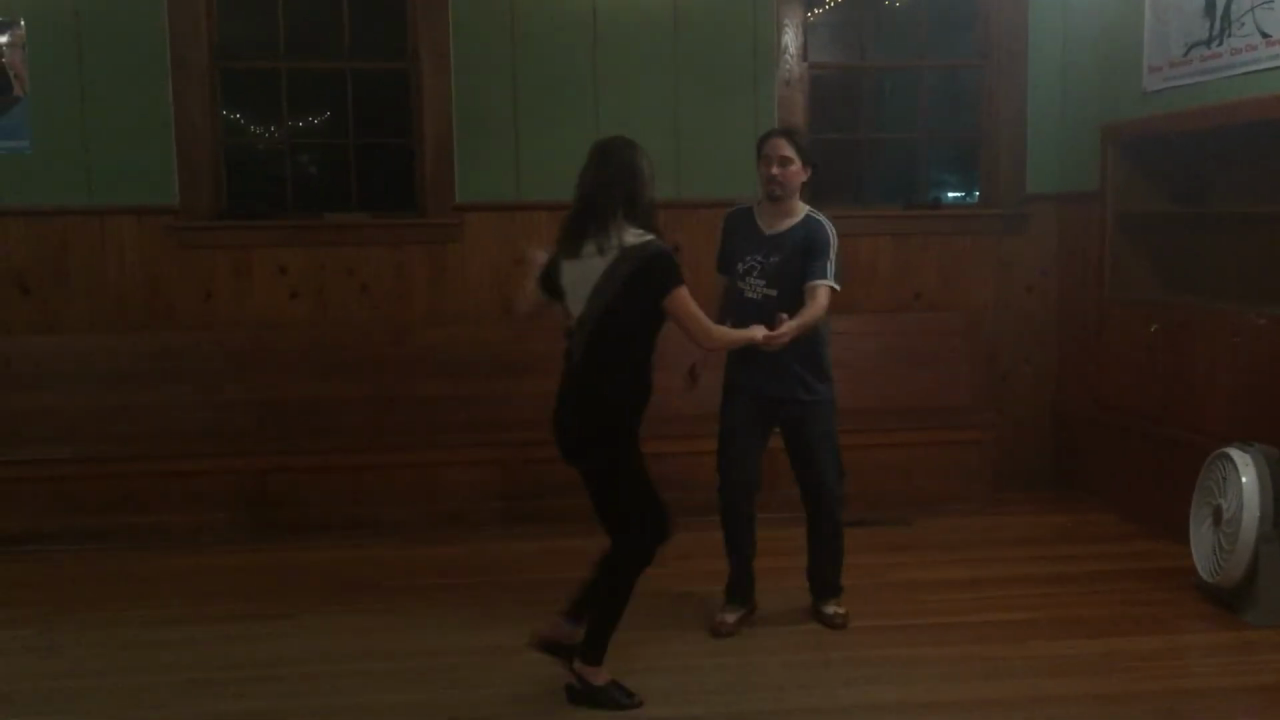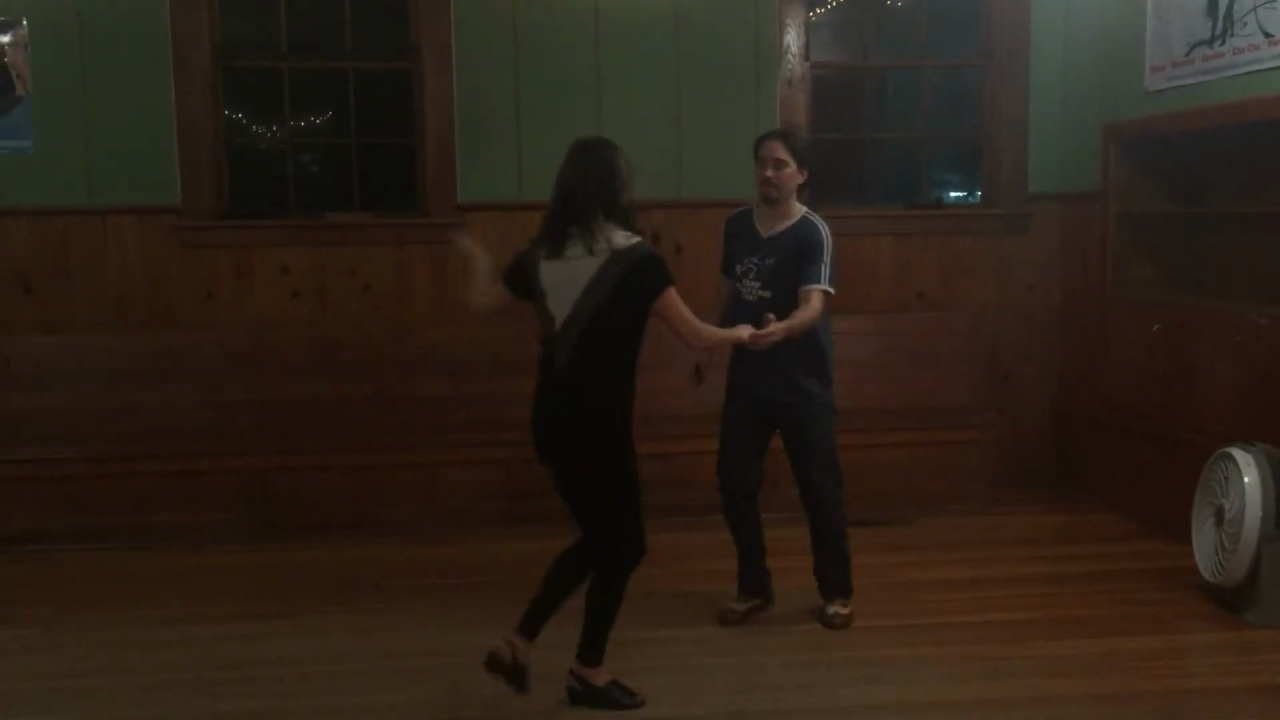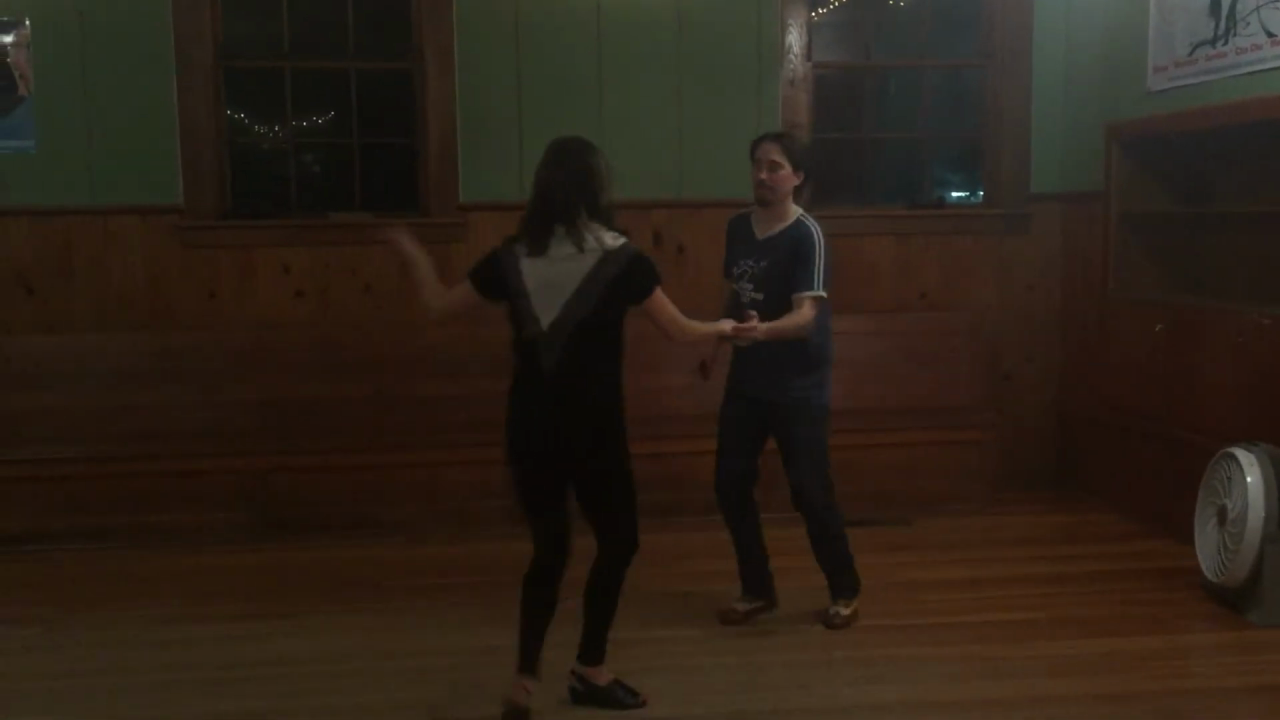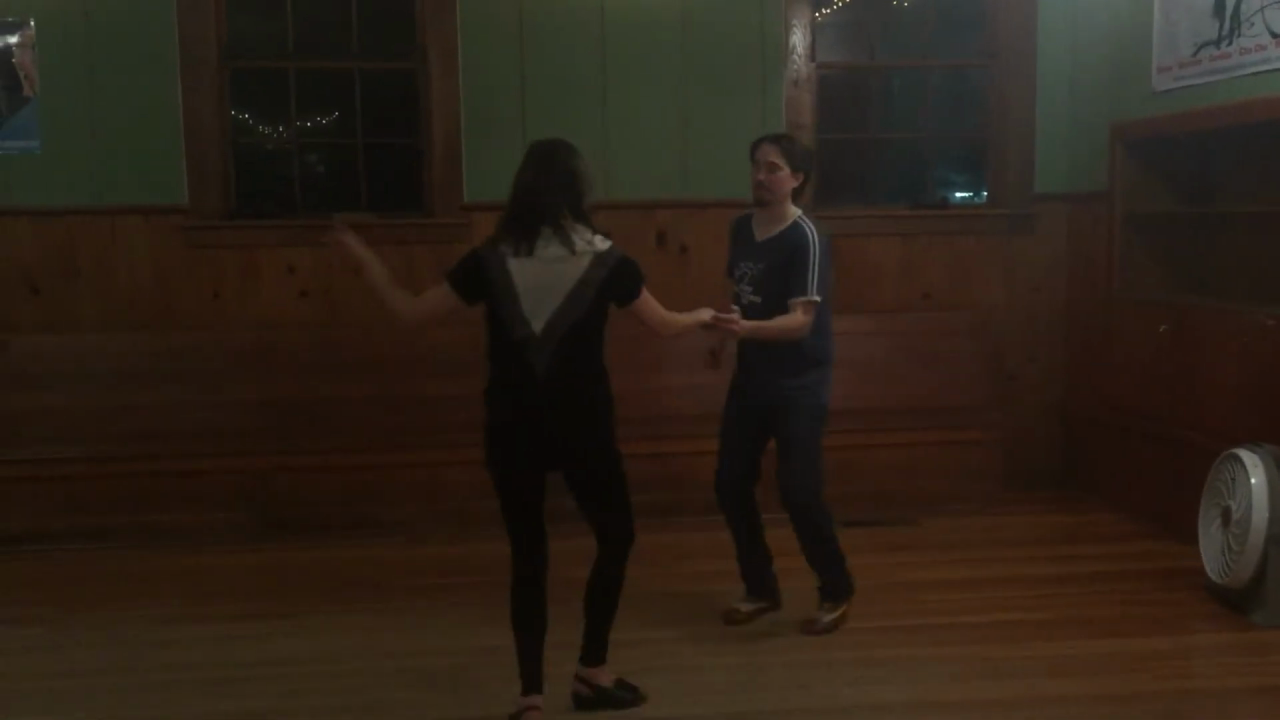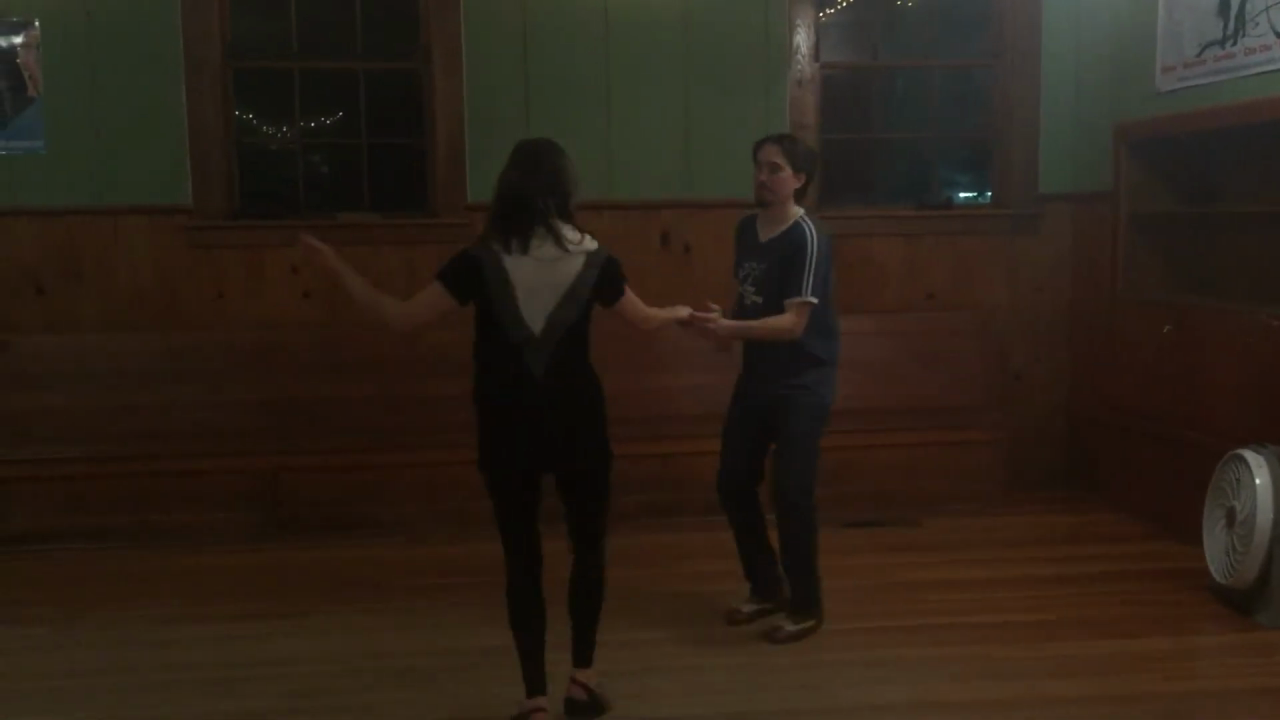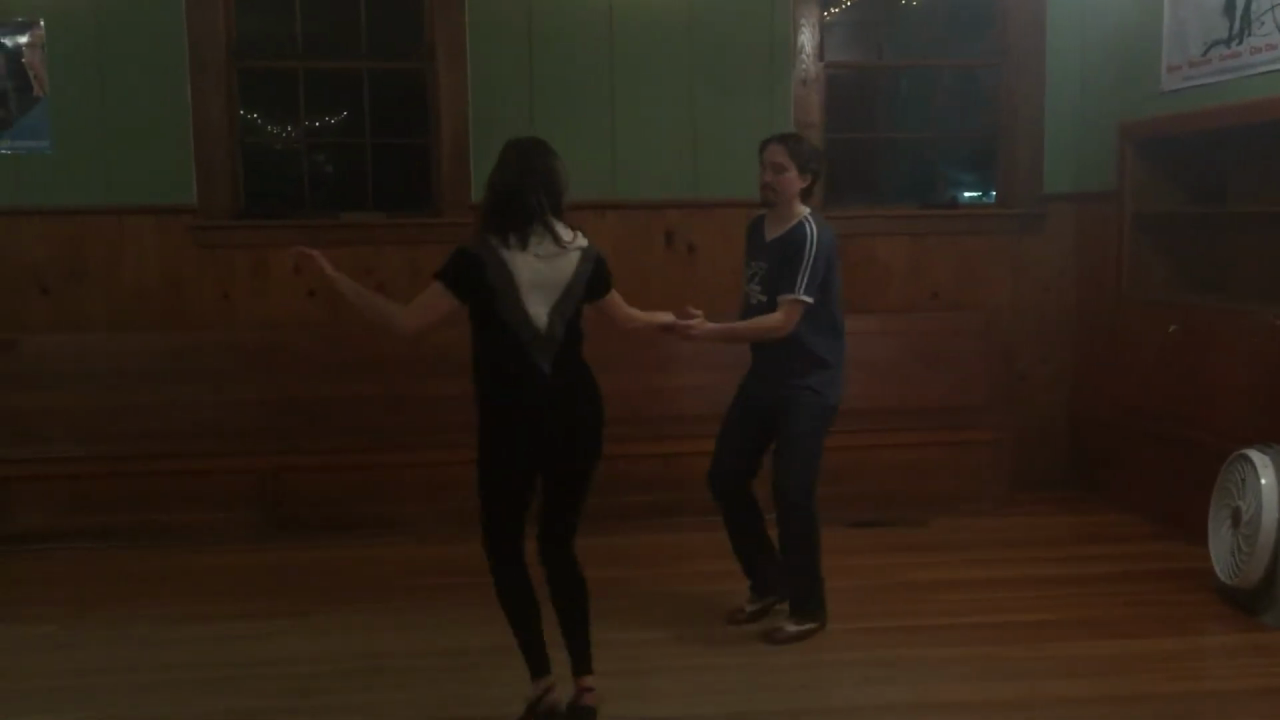
dt=0.1s
person 1, frame 1
left shoulder: (570, 253)
right shoulder: (647, 255)
left elbow: (528, 302)
right elbow: (705, 336)
left wrist: (536, 265)
right wrist: (753, 333)
left hip: (581, 411)
right hip: (605, 419)
left knee: (646, 525)
right knee: (632, 538)
left ankle: (567, 628)
right ankle: (587, 670)
person 1, frame 2
left shoulder: (541, 255)
right shoulder: (636, 257)
left elbow: (481, 300)
right elbow: (696, 336)
left wrist: (478, 257)
right wrist: (740, 333)
left hip: (553, 418)
right hip: (598, 422)
left knee: (598, 537)
right knee: (625, 543)
left ankle: (518, 643)
right ankle: (591, 672)
person 1, frame 3
left shoulder: (512, 256)
right shoulder: (619, 256)
left elbow: (439, 305)
right elbow: (681, 331)
left wrist: (414, 255)
right wrist: (722, 327)
left hip: (529, 422)
right hip: (591, 423)
left knee: (550, 547)
right knee: (619, 540)
right ankle: (591, 671)
person 1, frame 4
left shoulder: (492, 259)
right shoulder: (605, 258)
left elbow: (412, 310)
right elbow: (664, 324)
left wrist: (365, 258)
right wrist: (705, 316)
left hip: (513, 426)
right hip: (583, 423)
left knee: (528, 554)
right knee: (617, 539)
right ankle: (594, 672)
person 1, frame 5
left shoulder: (482, 259)
right shoulder: (591, 257)
left elbow: (403, 317)
right elbow: (644, 319)
left wrist: (338, 266)
right wrist: (681, 312)
left hip: (509, 427)
right hip: (578, 421)
left knee: (523, 555)
right knee: (587, 543)
person 1, frame 6
left shoulder: (480, 257)
right shoulder: (580, 253)
left elbow: (408, 321)
right elbow: (627, 318)
left wrist: (336, 277)
right wrist: (667, 320)
left hip: (513, 423)
right hip: (578, 417)
left knee: (504, 550)
right knee: (558, 545)
person 2, frame 1
left shoulder: (818, 231)
right shoulder: (735, 223)
left elbow: (819, 302)
left wrist: (792, 329)
left hip: (806, 383)
right hip: (745, 380)
left knee: (823, 489)
right knee: (736, 488)
left ankle: (826, 593)
right ankle: (739, 596)
person 2, frame 2
left shoulder: (813, 233)
right shoulder: (735, 226)
left elbow: (814, 307)
left wrist: (780, 331)
left hip: (803, 384)
right hip: (748, 380)
left knee: (820, 488)
right knee: (735, 484)
left ankle: (836, 591)
right ankle: (754, 587)
person 2, frame 3
left shoulder: (807, 235)
right shoulder: (737, 228)
left elbow: (807, 314)
left wrist: (765, 331)
right wrist: (717, 343)
left hip: (799, 385)
right hip: (746, 382)
left knee: (809, 490)
right knee: (730, 485)
left ankle: (844, 589)
right ankle: (757, 589)
person 2, frame 4
left shoulder: (805, 237)
right shoulder: (740, 228)
left elbow: (801, 321)
left wrist: (747, 329)
right wrist: (727, 335)
left hip: (800, 384)
right hip: (750, 378)
left knee: (798, 490)
right knee: (730, 486)
left ankle: (836, 591)
right ankle: (762, 589)
person 2, frame 5
left shoulder: (808, 238)
right shoulder: (746, 229)
left elbow: (794, 322)
left wrist: (731, 328)
right wrist: (717, 324)
left hip: (802, 384)
right hip: (756, 379)
left knee: (791, 493)
right knee: (733, 484)
left ankle: (805, 606)
right ankle: (766, 588)
person 2, frame 6
left shoulder: (812, 237)
right shoulder: (756, 229)
left elbow: (784, 321)
left wrist: (713, 331)
left hip: (810, 385)
right hip: (764, 378)
left knee: (792, 492)
right knee: (724, 476)
left ankle: (808, 609)
right ankle: (770, 582)
